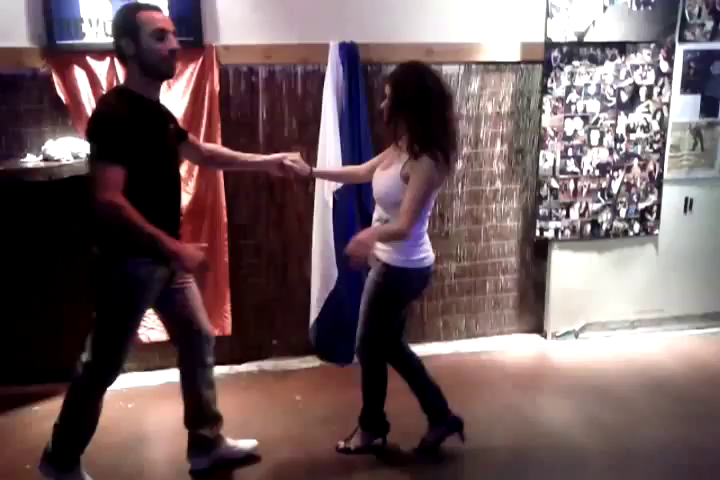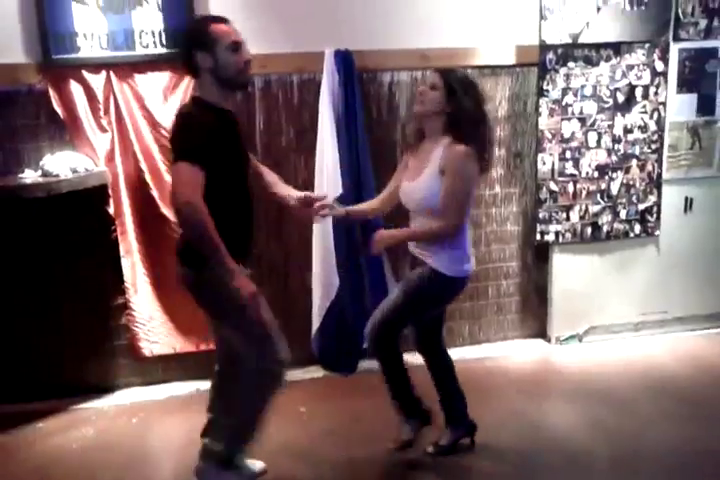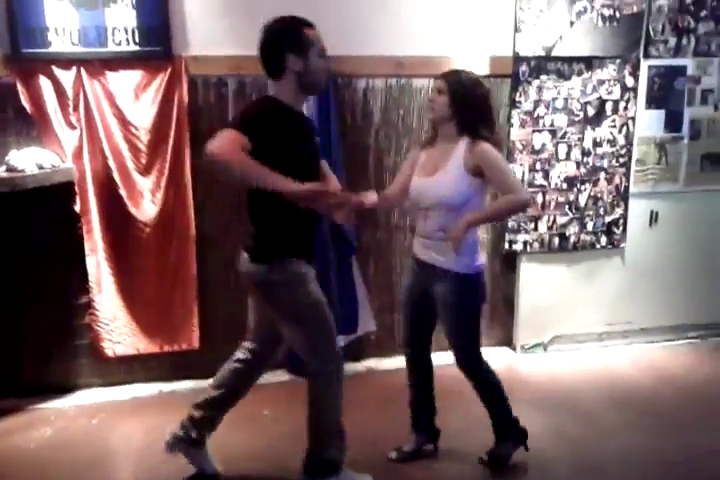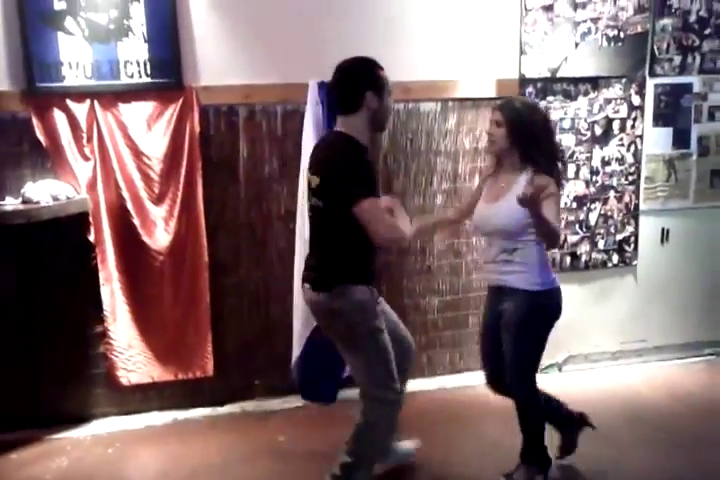
dt=0.4s
person 1, frame 1
left shoulder: (156, 110)
right shoulder: (113, 113)
left elbow: (198, 151)
right elbow: (108, 200)
left wrist: (263, 162)
right wrist: (175, 247)
left hip: (164, 258)
right hip: (128, 261)
left knee: (198, 341)
right knee: (103, 365)
person 1, frame 2
left shoulder: (220, 117)
right shoulder: (196, 122)
left elbow: (246, 165)
right elbow: (185, 200)
left wrist: (286, 193)
right wrist: (233, 272)
left hip: (223, 264)
right hip: (216, 269)
left knee: (236, 359)
right knee: (267, 361)
person 1, frame 3
left shoulder: (298, 120)
right shoulder: (262, 117)
left elbow: (318, 173)
right elbow: (218, 151)
left wrist: (338, 196)
right wrist: (291, 188)
left hip: (278, 261)
right hip: (281, 265)
left knee: (257, 353)
right knee: (327, 366)
left ankle: (190, 434)
person 1, frame 4
left shoulder: (331, 147)
right shoulder: (350, 157)
right elbow: (384, 235)
left wrist: (379, 203)
right wrist: (404, 226)
left hip: (328, 284)
right hip: (340, 292)
left knee: (401, 349)
right knee: (383, 389)
person 2, frame 1
left shoulder: (426, 161)
right shoulder: (403, 147)
left elbow: (403, 226)
right elbow: (364, 172)
left wrist: (371, 235)
right wrist: (312, 171)
left hip: (400, 268)
right hip: (394, 263)
left knee: (369, 346)
right knee: (389, 344)
left ankle: (371, 426)
right ankle: (440, 417)
person 2, frame 2
left shoulder: (458, 154)
right shoulder: (414, 153)
left elbow: (452, 224)
right elbow: (383, 203)
left wrist: (398, 235)
right wrist: (343, 210)
left hip: (445, 269)
right hip: (424, 263)
left knee: (378, 333)
right knee: (430, 345)
left ankle: (414, 414)
right ankle: (460, 425)
person 2, frame 3
left shoulder: (477, 151)
right shoulder: (421, 154)
left elbow: (521, 198)
right elbow: (392, 198)
left wrist: (470, 220)
right wrist: (372, 199)
left hip: (460, 274)
right hip: (422, 267)
left knee: (468, 359)
right knee: (415, 352)
left ankle: (510, 433)
right ankle: (423, 434)
person 2, frame 4
left shoulder: (541, 180)
right shoulder: (490, 180)
left elbow: (552, 240)
right elbow: (457, 214)
left wrist: (533, 209)
right wrist: (413, 227)
left hip: (532, 295)
right hip: (499, 294)
left knee: (518, 380)
right knee: (498, 379)
right ankle: (565, 419)
